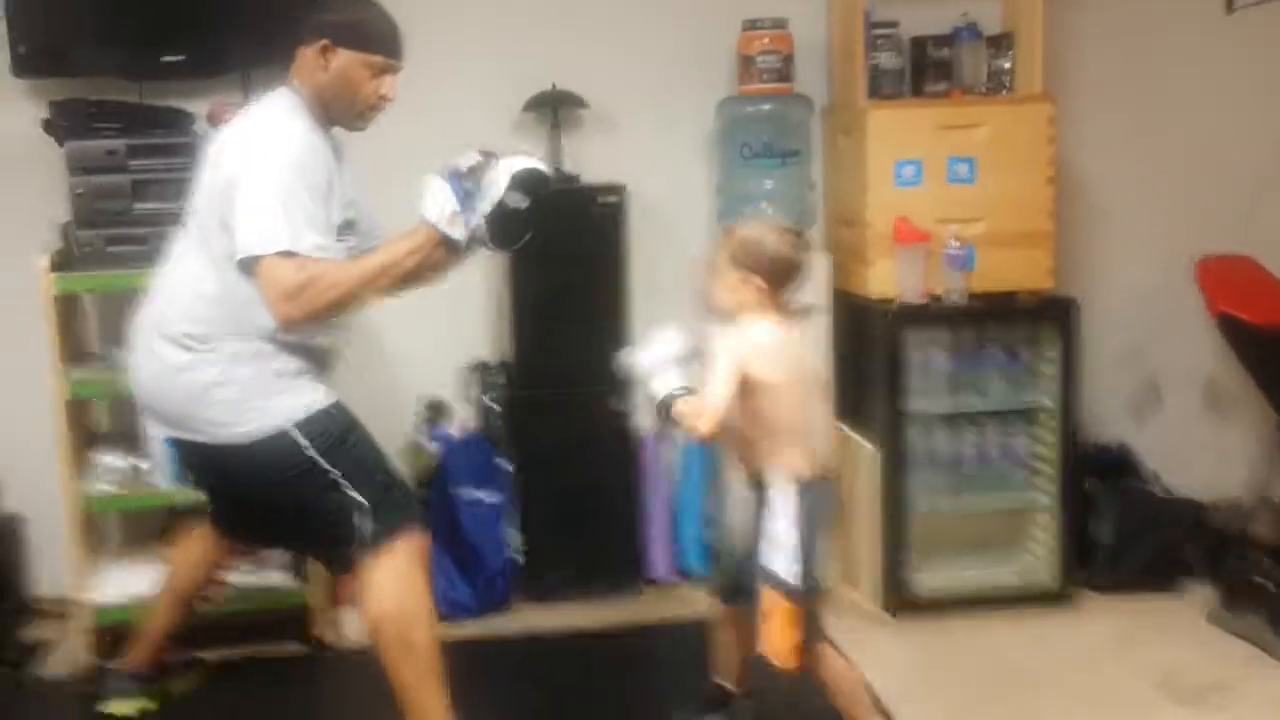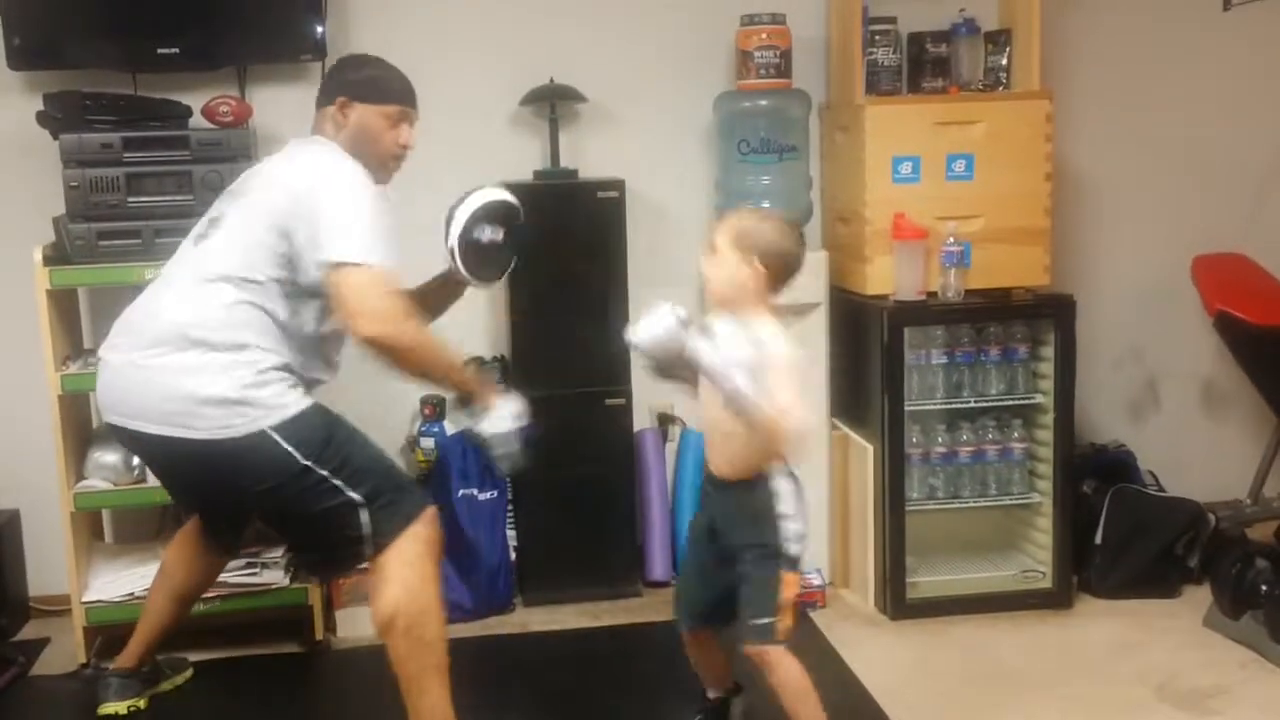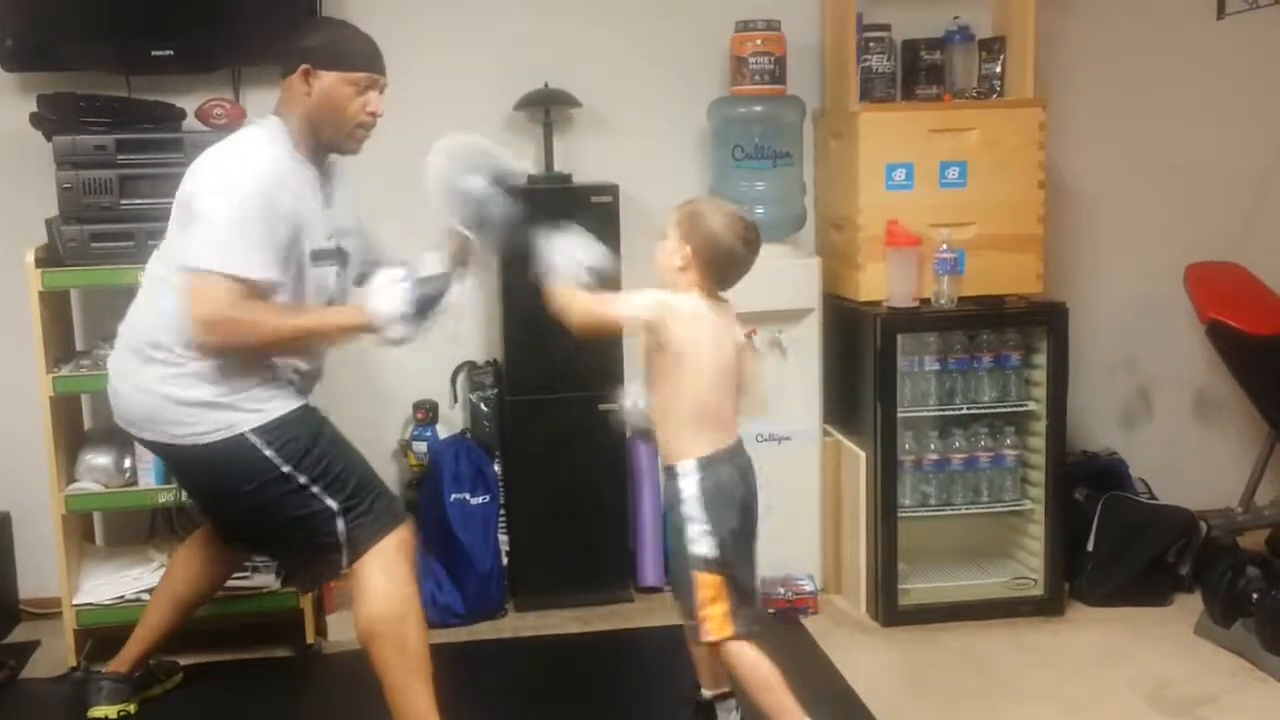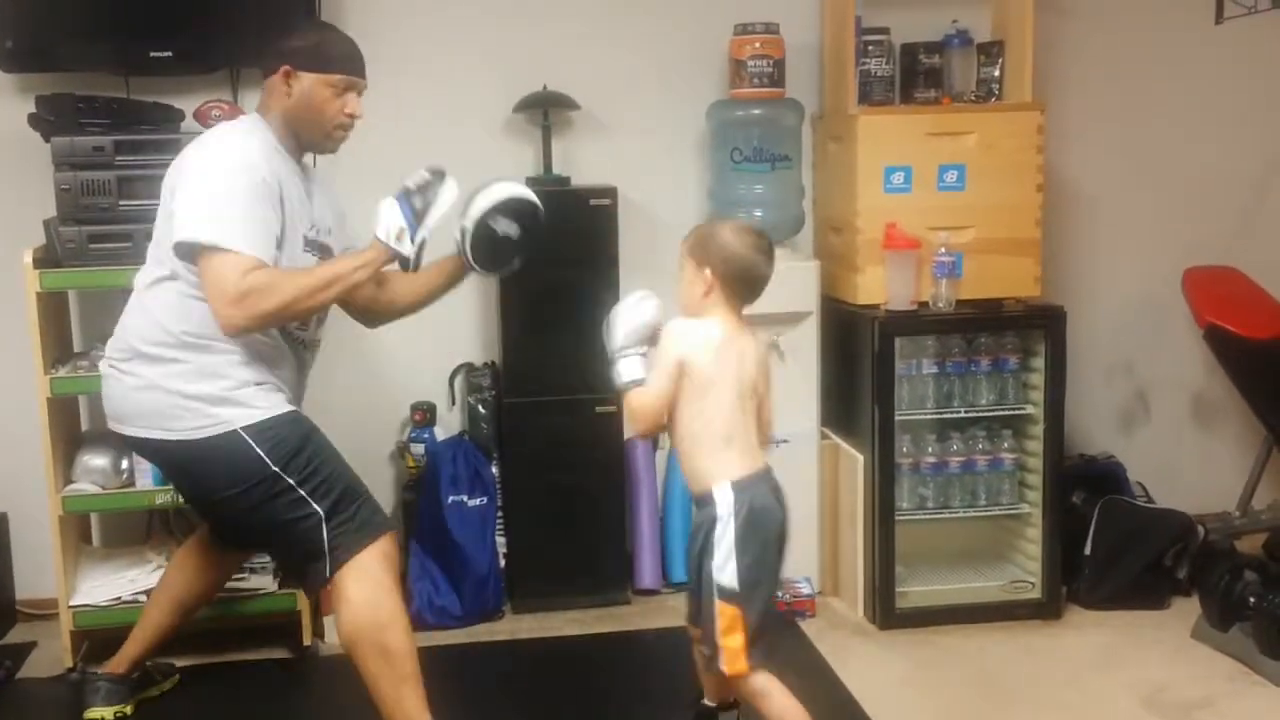
dt=1s
person 1, frame 1
left shoulder: (304, 141)
right shoulder: (279, 142)
left elbow: (363, 268)
right elbow: (295, 298)
left wrist: (461, 230)
right wrist: (433, 229)
left hip: (192, 373)
right hip: (236, 384)
left knee: (237, 522)
right knee: (395, 541)
person 1, frame 2
left shoulder: (285, 175)
right shoulder: (337, 181)
left elbow: (320, 323)
right elbow: (378, 327)
left wrist: (460, 277)
right wrist: (482, 393)
left hip: (130, 382)
right hip: (211, 396)
left knee: (222, 520)
right knee: (407, 531)
person 1, frame 3
left shoulder: (315, 173)
right shoulder: (254, 171)
left elbow: (354, 286)
right elbow: (217, 324)
left wrist: (462, 249)
right wrist: (364, 316)
left hip: (172, 392)
right hip: (203, 397)
left knee: (244, 525)
right knee: (381, 541)
person 1, frame 4
left shoulder: (298, 177)
right shoulder: (234, 158)
left elbow: (369, 303)
right elbow: (242, 306)
left wrist: (467, 257)
right wrist: (382, 250)
left hip: (166, 395)
right hip: (196, 398)
left knee: (237, 527)
right knee: (363, 549)
person 2, frame 1
left shoulder: (736, 342)
right shoulder: (786, 336)
left elbow: (705, 423)
left wrist: (664, 380)
left hip: (784, 500)
right hip: (790, 493)
left knee: (797, 642)
right knee: (734, 601)
person 2, frame 2
left shoulder: (770, 345)
right shoulder: (714, 328)
left elbow: (781, 438)
left wrist: (727, 373)
right wrist: (673, 354)
left hip: (762, 502)
right hip: (715, 494)
left knee: (763, 643)
right knee: (695, 624)
person 2, frame 3
left shoulder: (664, 307)
right shoulder: (724, 319)
left elbow: (577, 313)
left wrist: (555, 267)
left hip: (700, 486)
right hip: (717, 474)
left knee: (724, 634)
right knee: (699, 613)
person 2, frame 4
left shoulder: (679, 335)
right shoulder: (753, 348)
left elbow: (642, 419)
left wrist: (627, 351)
left hip: (730, 509)
right hip: (758, 496)
left knee: (739, 666)
right knee: (704, 628)
